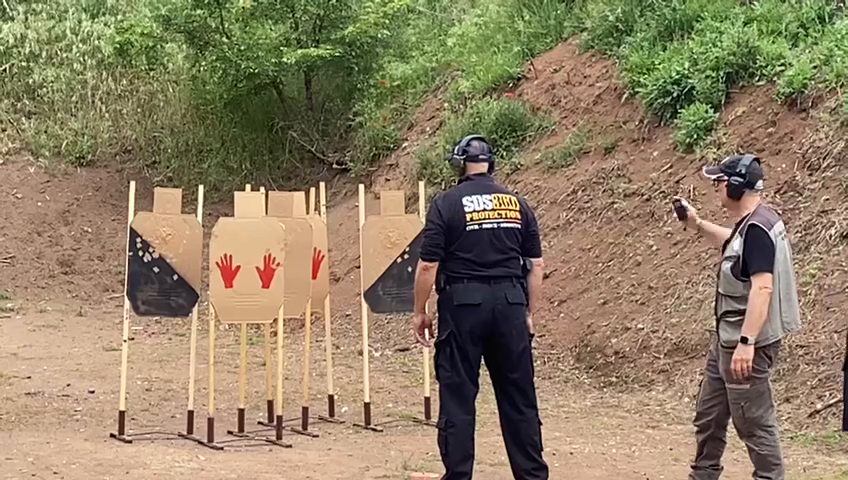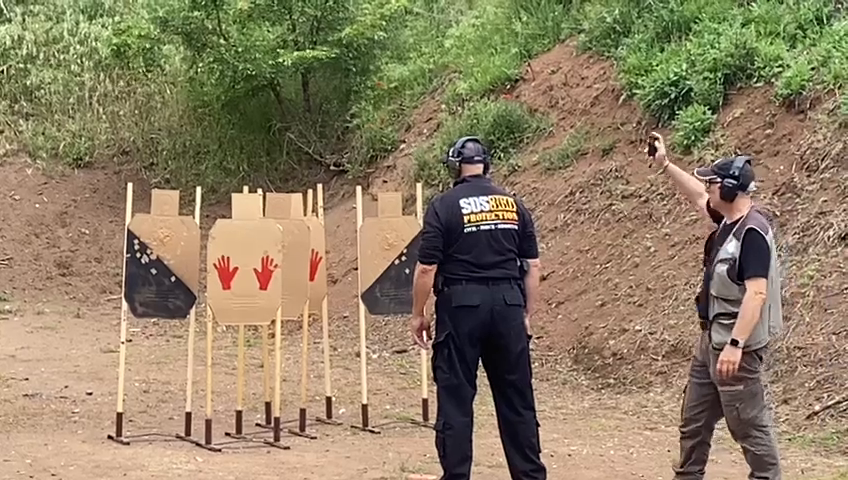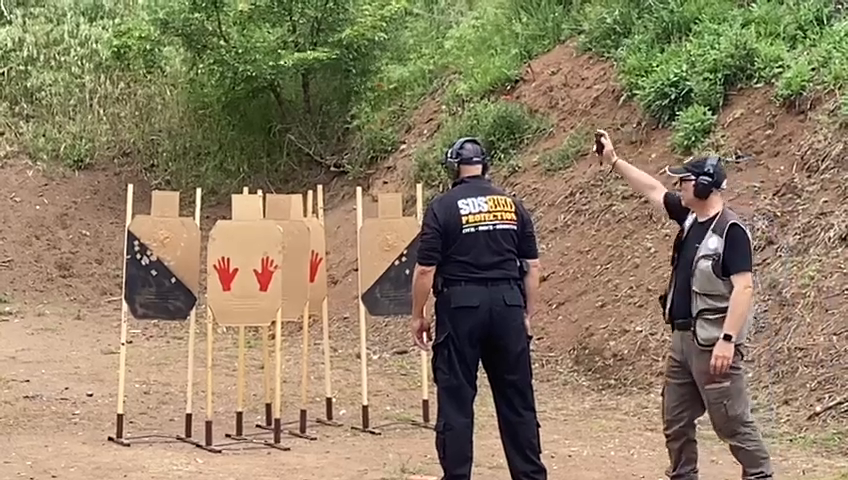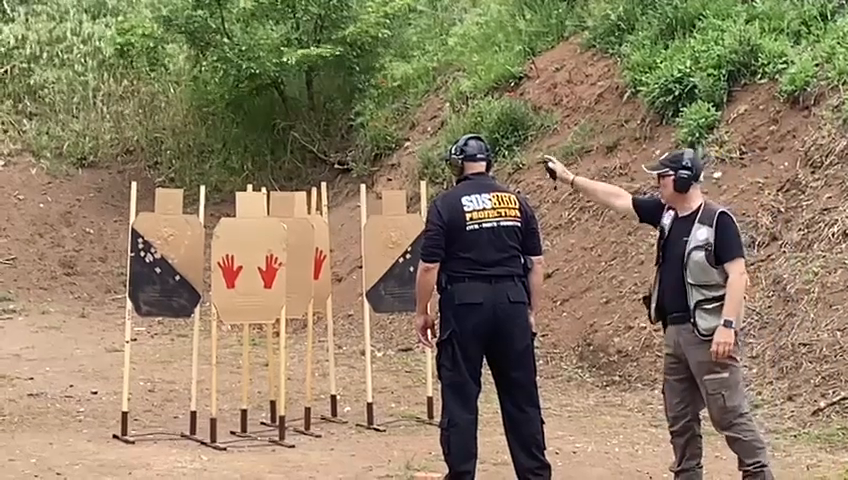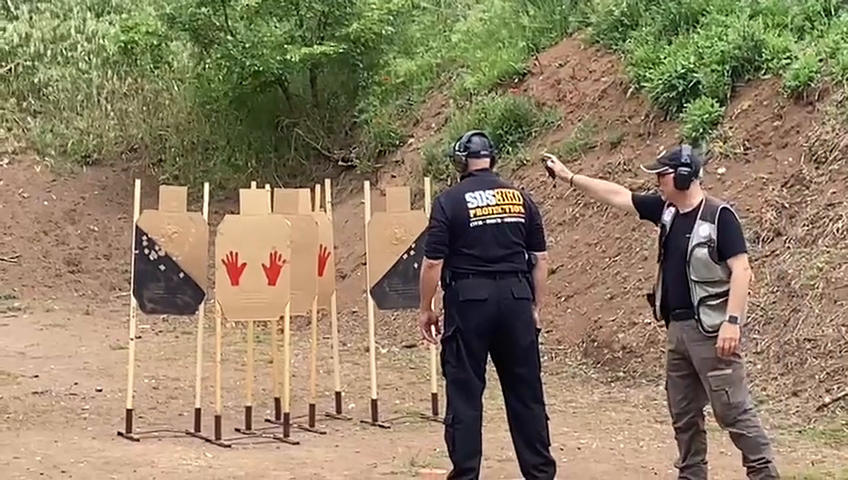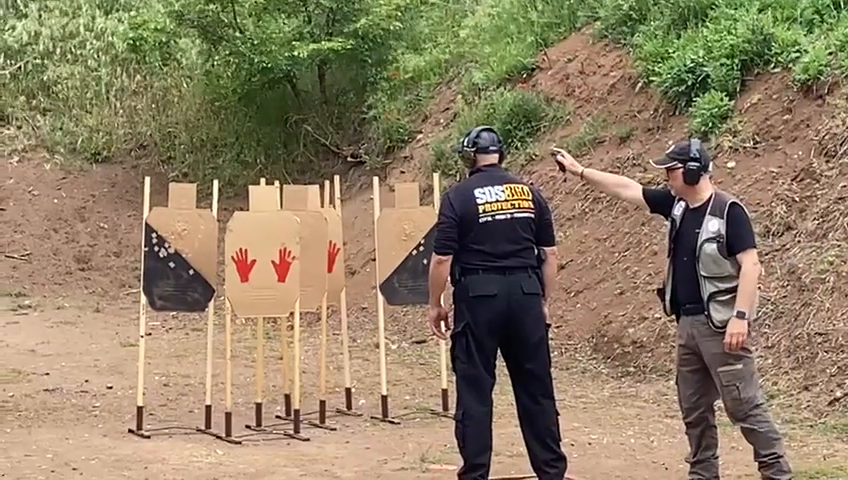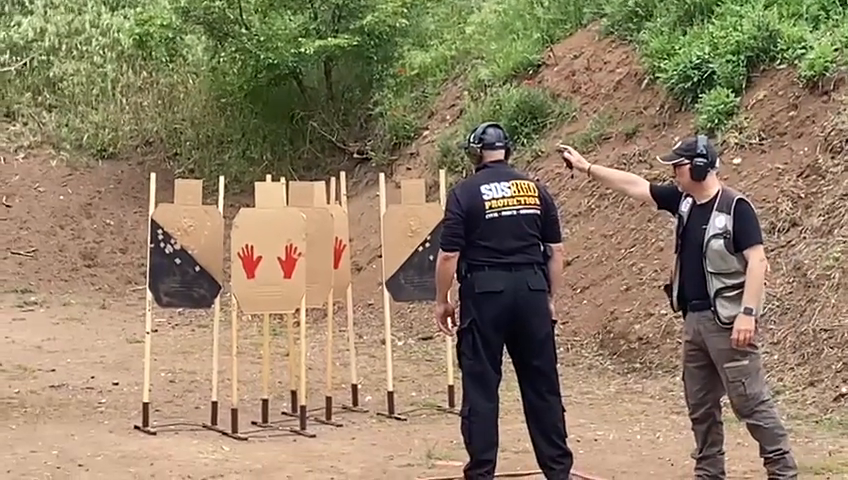
dt=0.4s
person 1, frame 1
left shoulder: (447, 202)
right shoulder: (517, 203)
left elbow: (428, 265)
right elbow: (535, 265)
left wrist: (420, 311)
right wrist: (529, 312)
left hip: (463, 304)
right hip: (509, 303)
left knee: (457, 396)
right knee: (519, 396)
person 1, frame 2
left shoulder: (444, 205)
right shoulder: (513, 204)
left elbow: (426, 268)
right elbow: (532, 266)
left wrist: (418, 314)
right wrist: (527, 313)
left hip: (461, 306)
right hip: (507, 304)
left knee: (455, 398)
right knee: (516, 397)
person 1, frame 3
left shoulder: (442, 206)
right shoulder: (513, 204)
left elbow: (425, 269)
right elbow: (532, 266)
left wrist: (418, 315)
right wrist: (527, 313)
left hip: (460, 307)
right hip: (507, 305)
left knee: (455, 399)
right knee: (517, 398)
person 1, frame 4
left shoulder: (446, 203)
right shoulder: (517, 202)
left elbow: (429, 266)
right elbow: (536, 263)
left wrist: (422, 312)
right wrist: (531, 309)
left hip: (464, 303)
right hip: (511, 301)
left knee: (460, 395)
right knee: (521, 394)
person 1, frame 5
left shoulder: (449, 200)
right shoulder: (521, 198)
left elbow: (433, 263)
right elbow: (540, 258)
left wrist: (426, 308)
right wrist: (535, 306)
left hip: (469, 299)
right hip: (515, 298)
left knee: (464, 392)
right knee: (526, 391)
person 1, frame 6
left shoulder: (458, 196)
right shoulder: (530, 193)
left elbow: (442, 259)
right elbow: (549, 253)
left wrist: (435, 304)
right wrist: (544, 300)
left hip: (478, 295)
right hip: (525, 293)
left knee: (474, 388)
right knee: (536, 386)
person 1, frame 7
left shoulder: (464, 192)
right shoulder: (536, 189)
left elbow: (448, 255)
right elbow: (555, 249)
left wrist: (442, 300)
right wrist: (550, 296)
left hip: (484, 292)
right hip: (531, 289)
left knee: (480, 385)
right knee: (542, 383)
person 2, frame 1
left shoulder: (758, 228)
right shoulder: (749, 222)
left elbow: (763, 288)
left wrist: (747, 342)
right wrist: (699, 225)
left hip: (747, 342)
right hip: (728, 337)
left knee: (753, 421)
right knee: (708, 413)
person 2, frame 2
left shoulder: (752, 232)
right shoulder: (729, 219)
left elbow: (757, 293)
right elbow: (698, 197)
left wrist: (735, 344)
right wrist: (666, 165)
left hip: (735, 344)
right hip: (711, 339)
left knee: (748, 423)
right knee: (694, 419)
person 2, frame 3
left shoulder: (731, 229)
right shoulder: (691, 216)
left elbow: (743, 288)
right elbow: (653, 190)
left wrist: (728, 339)
right wrist: (614, 160)
left hip: (712, 342)
right hip: (682, 338)
left knee: (732, 423)
right knee: (675, 421)
person 2, frame 4
left shoulder: (718, 219)
right shoulder: (666, 213)
left elbow: (738, 274)
right elbow: (618, 198)
left wrist: (727, 325)
right wrist: (571, 178)
left hip: (707, 334)
right hip: (674, 332)
left knee: (729, 414)
right knee: (679, 417)
person 2, frame 5
left shoulder: (720, 215)
right shoulder: (667, 209)
left elbow: (742, 270)
right elbow: (617, 194)
left wrist: (732, 321)
right wrist: (569, 177)
left hip: (710, 330)
right hip: (677, 328)
left knee: (733, 410)
right knee: (683, 413)
person 2, frame 6
left shoulder: (728, 210)
right shoulder: (676, 204)
left elbow: (750, 264)
right elbow: (626, 188)
left wrist: (740, 316)
right wrist: (579, 170)
left hip: (719, 324)
right hip: (687, 323)
left knee: (744, 405)
right knee: (693, 407)
person 2, frame 7
left shoulder: (735, 206)
right shoulder: (684, 200)
left elbow: (757, 261)
right elbow: (634, 184)
left wrist: (748, 312)
right wrist: (587, 167)
left hip: (726, 320)
right hip: (694, 319)
left knee: (750, 401)
right knee: (700, 404)
